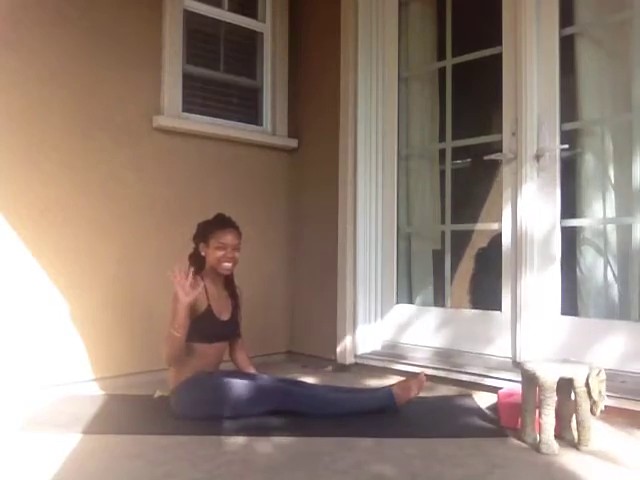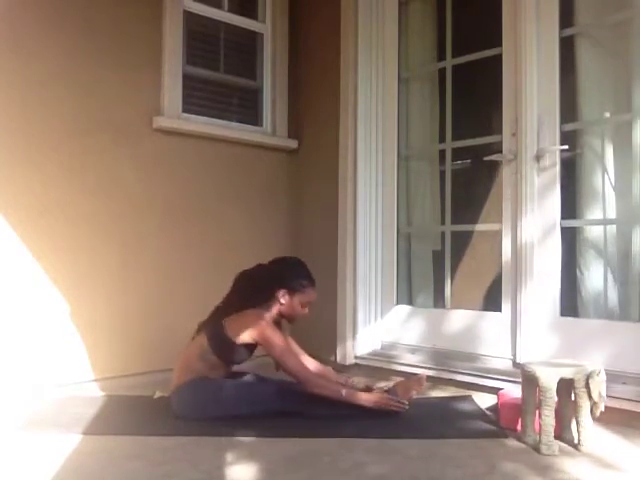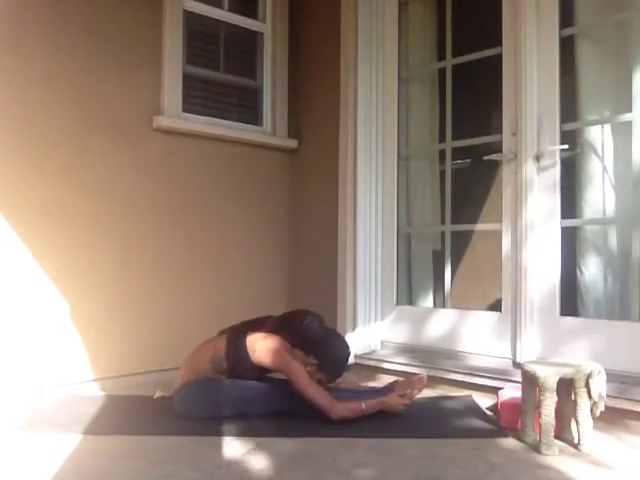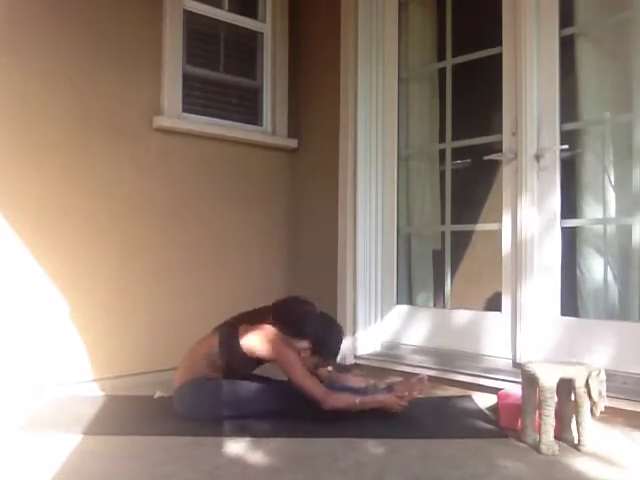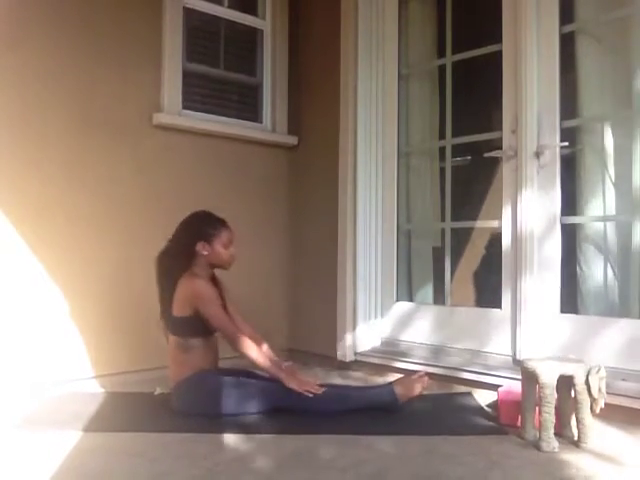
dt=1s
person 1, frame 1
left shoulder: (233, 293)
right shoulder: (193, 289)
right elbow: (171, 358)
left wrist: (259, 383)
right wrist: (183, 305)
left hip: (213, 382)
right hip: (191, 392)
left knee: (286, 387)
right knee: (283, 394)
left ankle: (385, 395)
right ankle: (388, 397)
person 1, frame 2
left shoulder: (265, 318)
right shoulder: (260, 324)
left elbow: (307, 363)
right elbow: (306, 380)
left wrist: (356, 386)
right wrist: (362, 397)
left hip: (209, 386)
right hip: (193, 394)
left knee: (287, 390)
right knee: (284, 397)
left ankle: (385, 397)
right ankle: (386, 401)
person 1, frame 3
left shoulder: (294, 342)
right shoulder: (281, 354)
left elbow: (328, 385)
right elbow: (334, 410)
left wrist: (378, 392)
right wrist: (382, 402)
left hip: (211, 384)
right hip: (194, 393)
left knee: (297, 392)
right knee: (285, 399)
person 1, frame 4
left shoulder: (285, 331)
right shoulder: (276, 343)
left elbow: (321, 374)
right elbow: (326, 400)
left wrist: (366, 386)
right wrist: (379, 400)
left hip: (209, 384)
right hip: (195, 394)
left knee: (296, 391)
right knee: (287, 399)
left ankle: (386, 391)
person 1, frame 5
left shoulder: (209, 282)
right shoulder: (196, 286)
left elbow: (245, 330)
right elbow: (238, 340)
left wrist: (282, 366)
right wrist: (283, 375)
left hip: (208, 380)
right hip: (194, 390)
left knee: (285, 387)
right knee: (286, 395)
left ankle: (387, 393)
right ankle: (391, 395)
